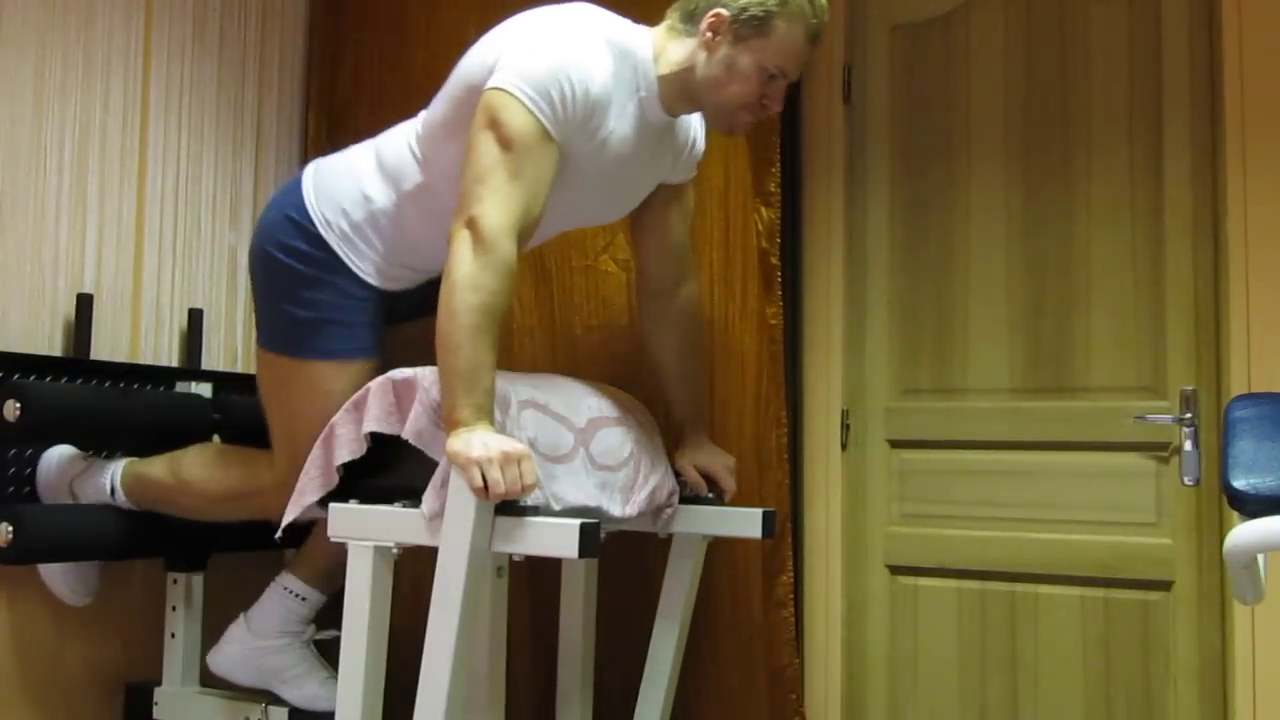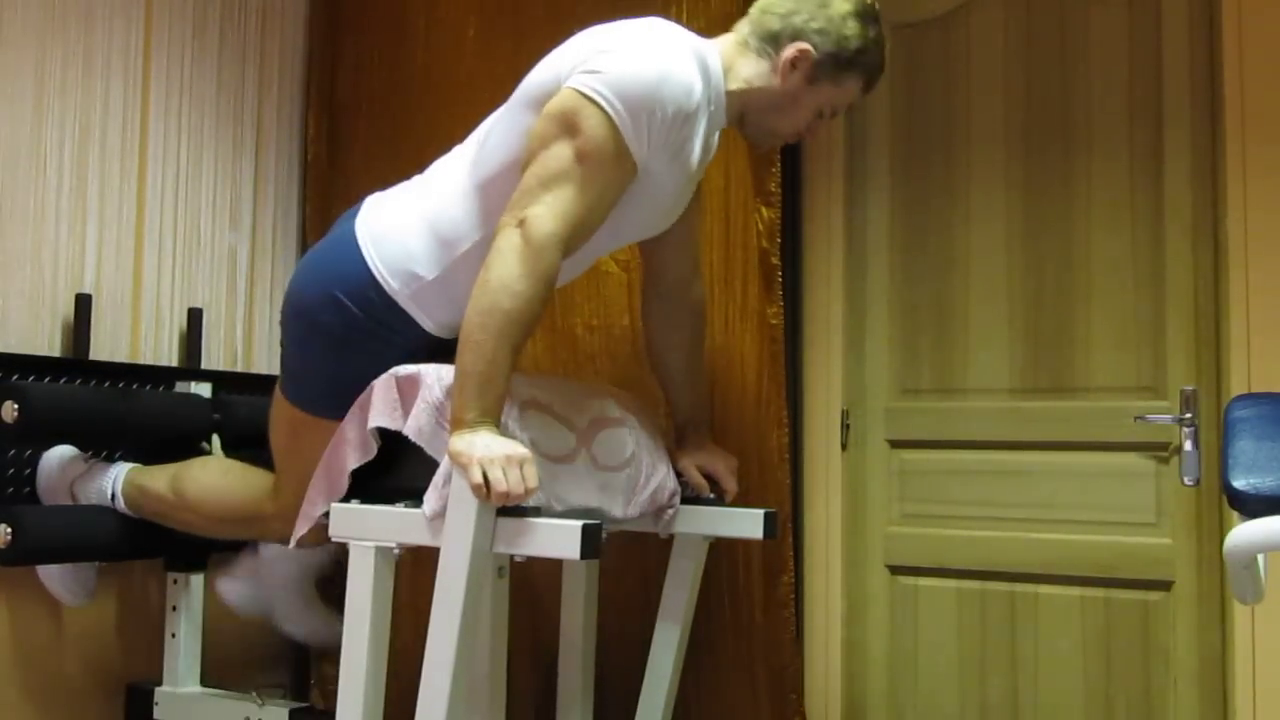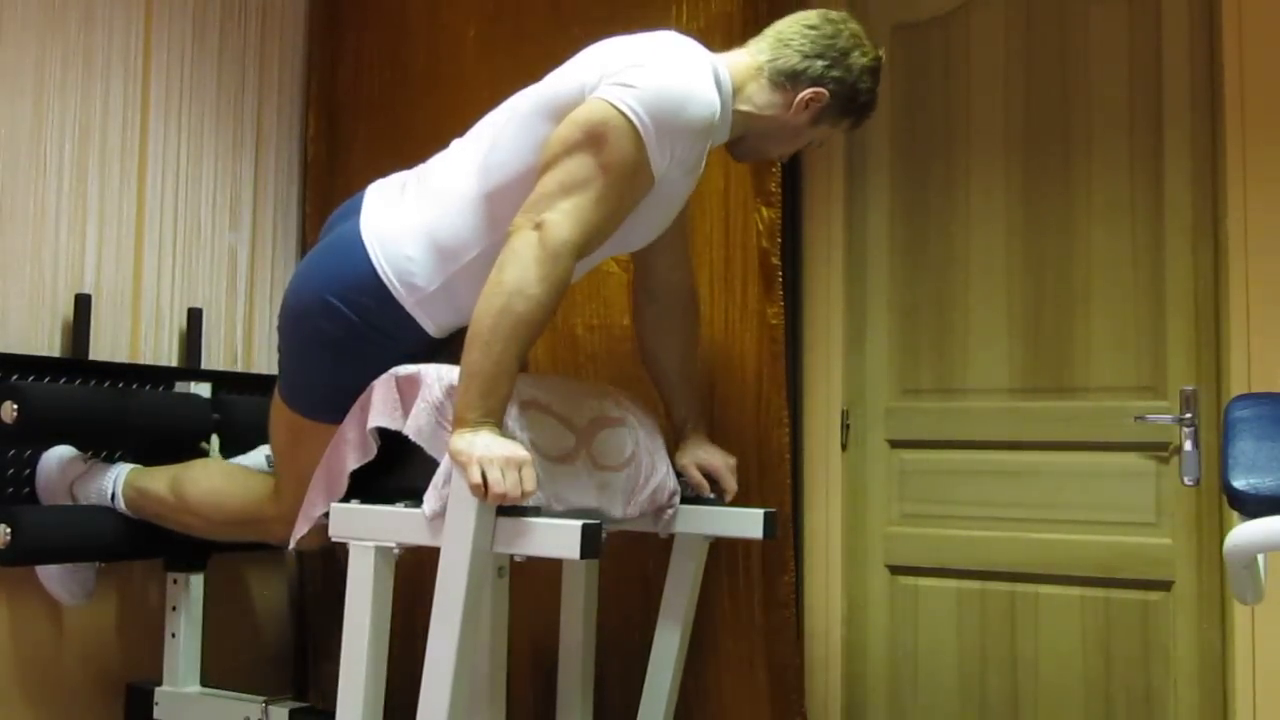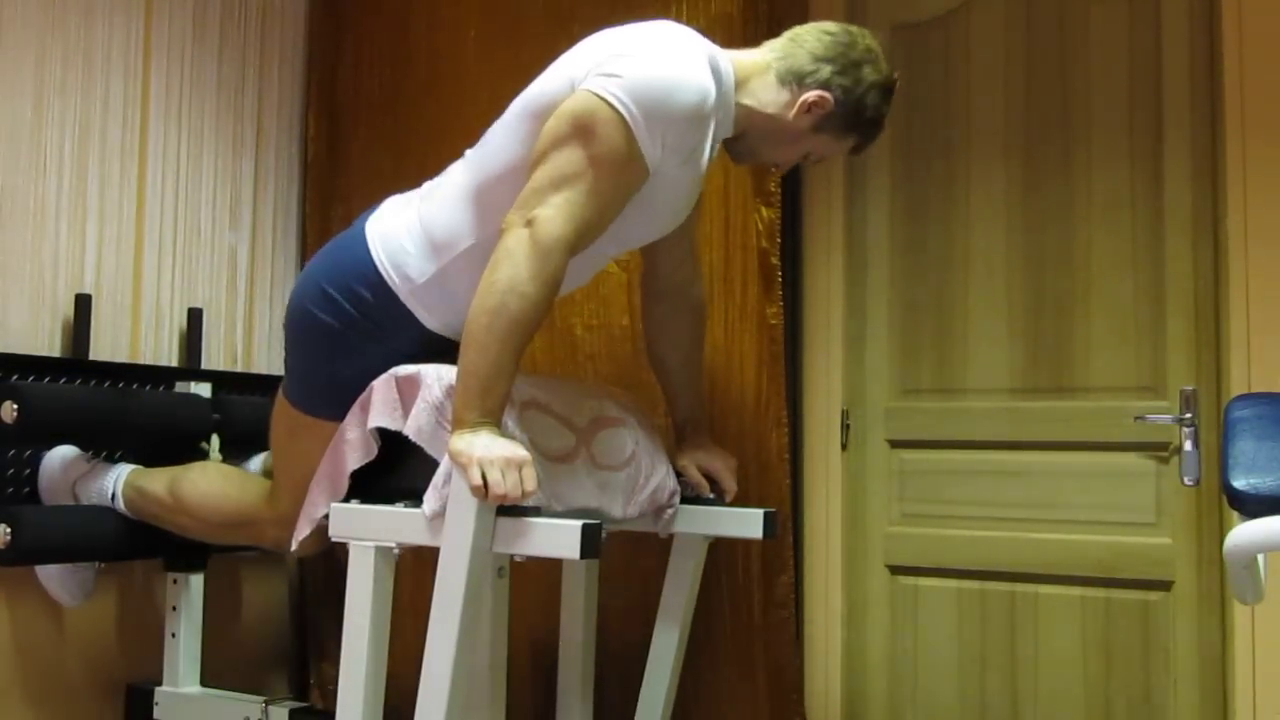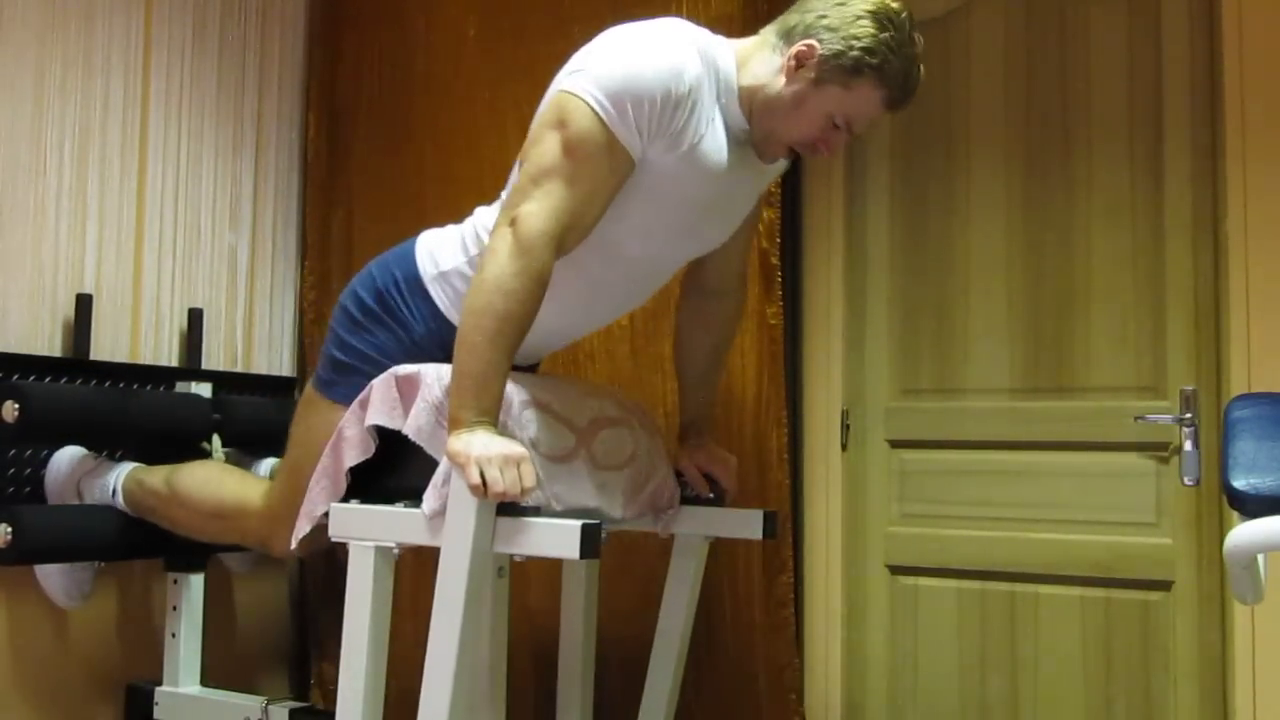
dt=0.5s
person 1, frame 1
left shoulder: (681, 132)
left elbow: (670, 289)
right elbow: (485, 237)
left wrist: (692, 434)
right wrist: (468, 425)
left hip: (412, 268)
right hip: (328, 242)
right knee: (304, 481)
left ankle: (269, 637)
right ankle: (88, 479)
person 1, frame 2
left shoulder: (699, 112)
right shoulder: (651, 75)
left elbow: (674, 289)
right elbow: (531, 240)
left wrist: (692, 435)
right wrist: (474, 427)
left hip: (422, 297)
right hip: (370, 294)
right knee: (299, 506)
left ankle: (281, 571)
right ankle: (92, 482)
person 1, frame 3
left shoulder: (686, 109)
right shoulder: (676, 93)
left elbow: (664, 287)
right elbow: (543, 243)
left wrist: (691, 430)
right wrist: (475, 426)
left hip: (396, 255)
right hip: (366, 294)
right knee: (299, 514)
left ankle: (290, 444)
right ankle: (93, 480)
person 1, frame 4
left shoulder: (702, 116)
right shoulder: (663, 79)
left elbow: (676, 285)
right elbow: (537, 238)
left wrist: (690, 431)
right wrist: (475, 427)
left hip: (436, 306)
right hip: (372, 298)
right knee: (295, 523)
left ankle: (273, 463)
right ankle: (94, 481)
person 1, frame 5
left shoulder: (764, 146)
left elbow: (715, 291)
right elbow: (527, 237)
left wrist: (694, 432)
right wrist: (472, 425)
left hip: (503, 342)
right hip: (420, 311)
right knee: (287, 527)
left ankle: (270, 468)
right ankle: (100, 479)
